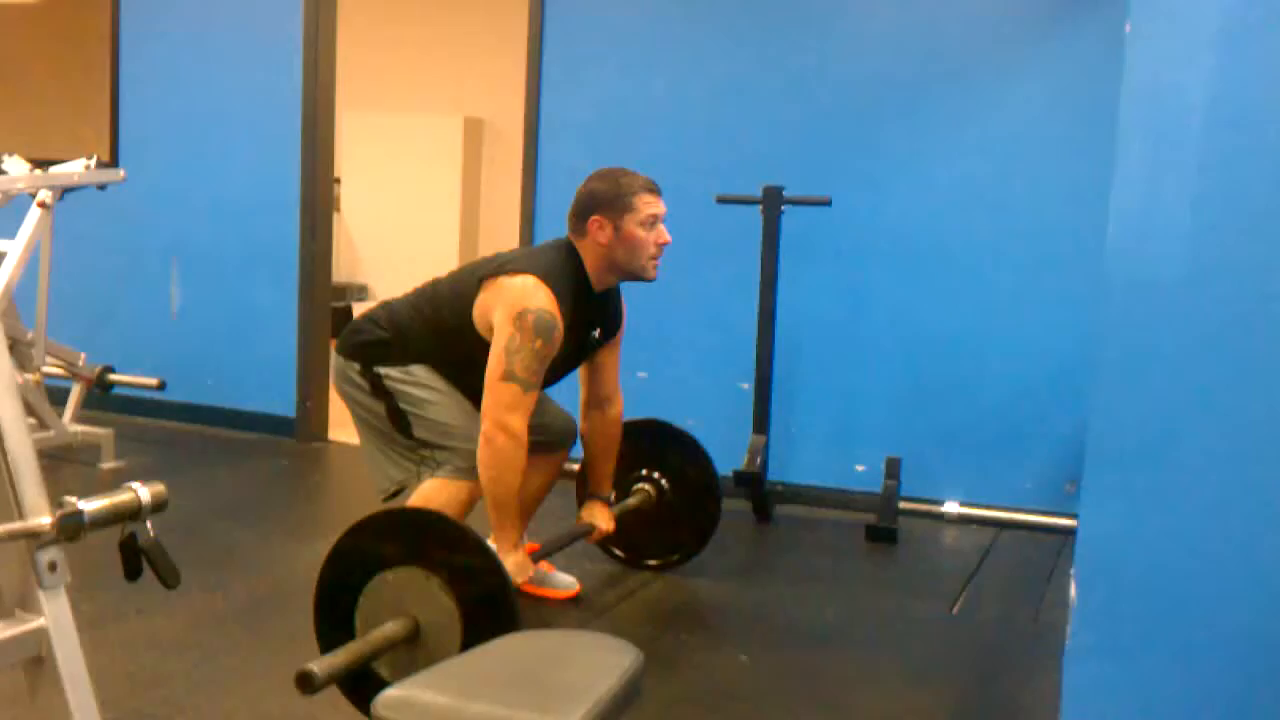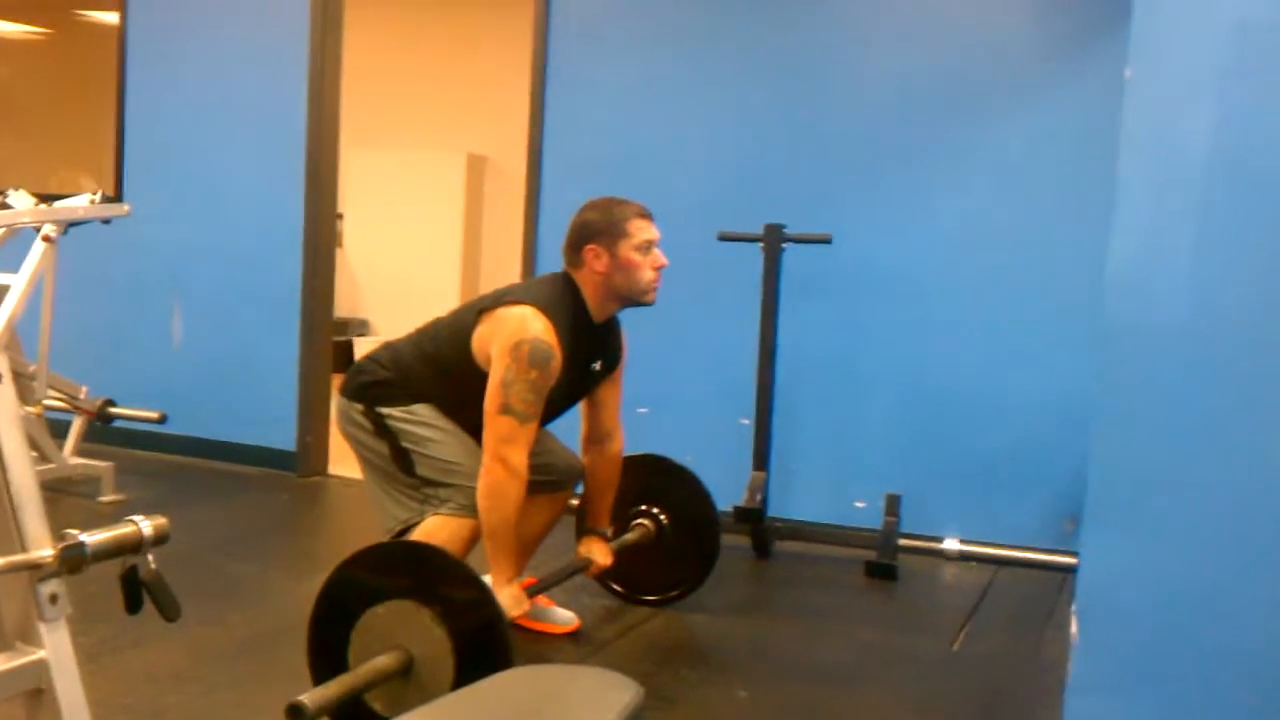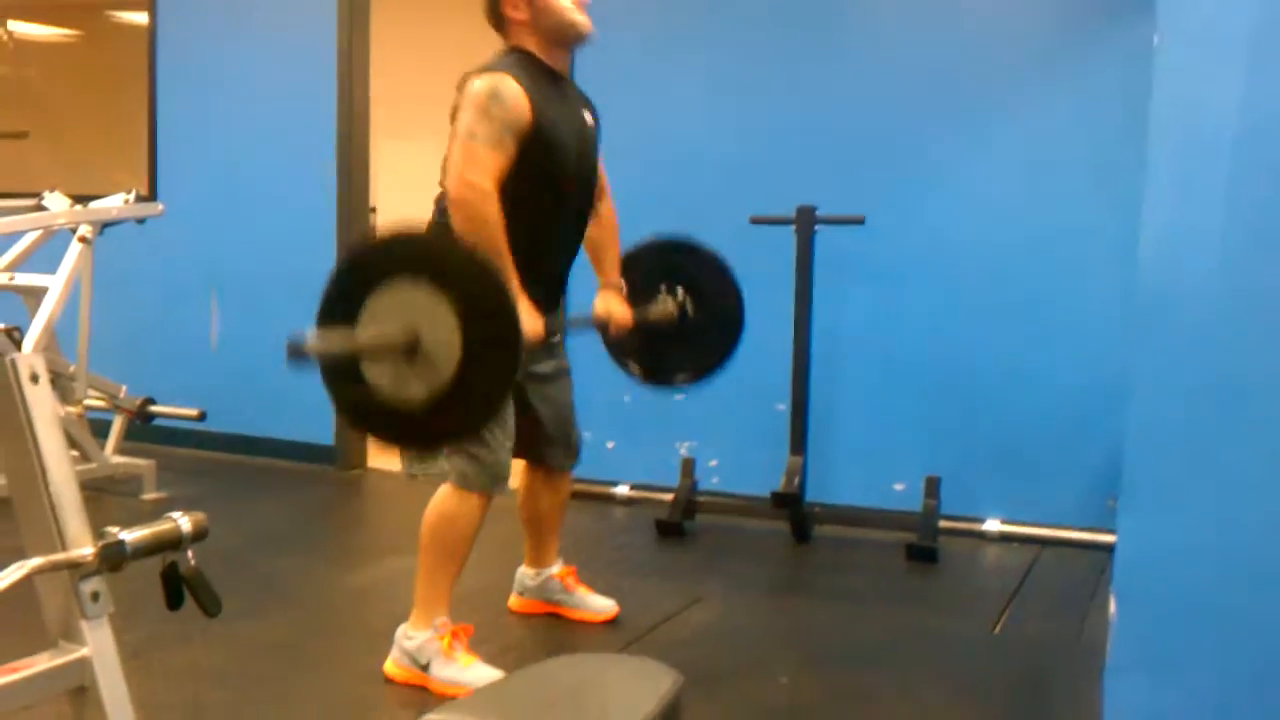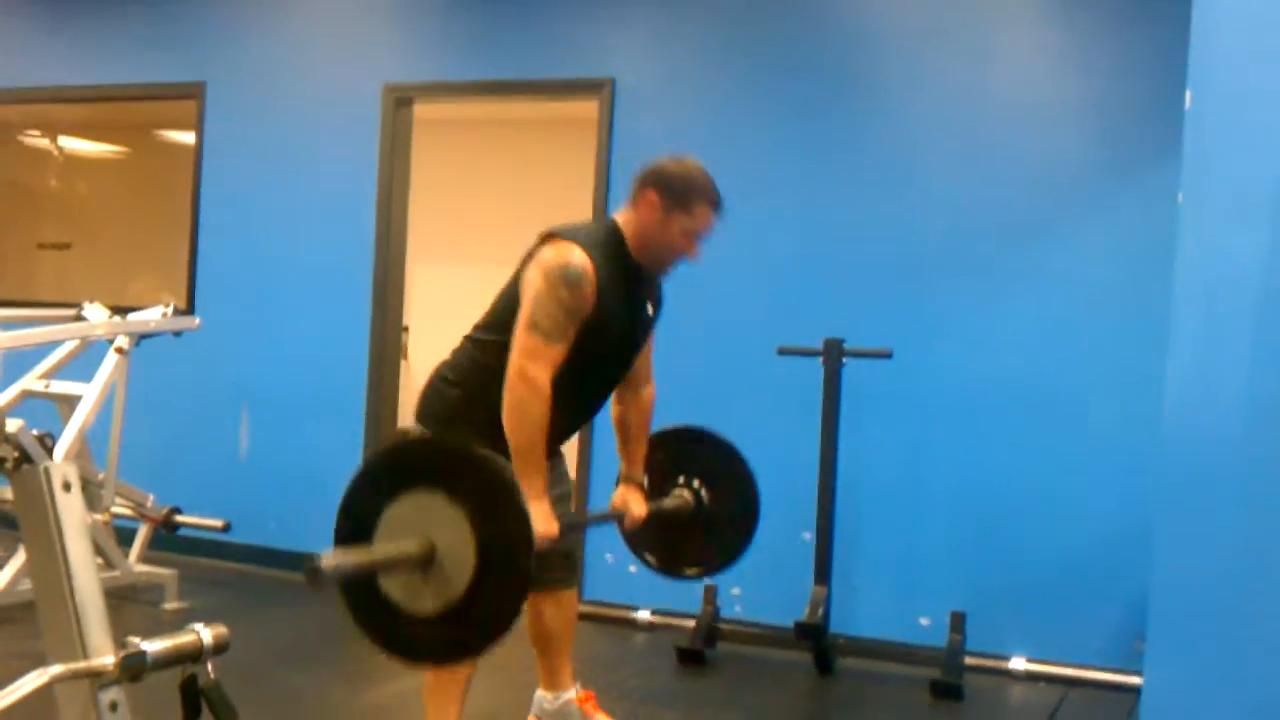
dt=1s
person 1, frame 1
left shoulder: (606, 302)
right shoulder: (536, 301)
left elbow: (603, 404)
right elbow: (500, 430)
left wrist: (599, 496)
right wrist: (507, 547)
left hip: (449, 361)
right hip: (381, 357)
left knee: (556, 432)
right knee: (462, 460)
left ankle: (508, 560)
person 1, frame 2
left shoulder: (607, 335)
right shoulder: (534, 332)
left elbow: (604, 440)
right elbow: (502, 465)
left wrist: (597, 532)
right wrist: (503, 581)
left hip: (452, 402)
right hip: (385, 399)
left knee: (561, 473)
right knee: (467, 498)
left ankle: (510, 594)
person 1, frame 3
left shoulder: (573, 99)
right shoulder: (501, 90)
left elbow: (595, 198)
right elbow: (466, 189)
left wrist: (610, 284)
right wrist: (509, 301)
left hip: (534, 309)
left knee: (555, 450)
right knee: (478, 465)
left ankle: (542, 578)
right ankle: (421, 639)
person 1, frame 4
left shoulder: (646, 284)
right shoulder: (573, 264)
left elbow: (635, 388)
right elbow: (527, 375)
left wrist: (632, 481)
right wrist: (531, 498)
left hip: (531, 427)
right hip: (464, 428)
left knee: (556, 567)
